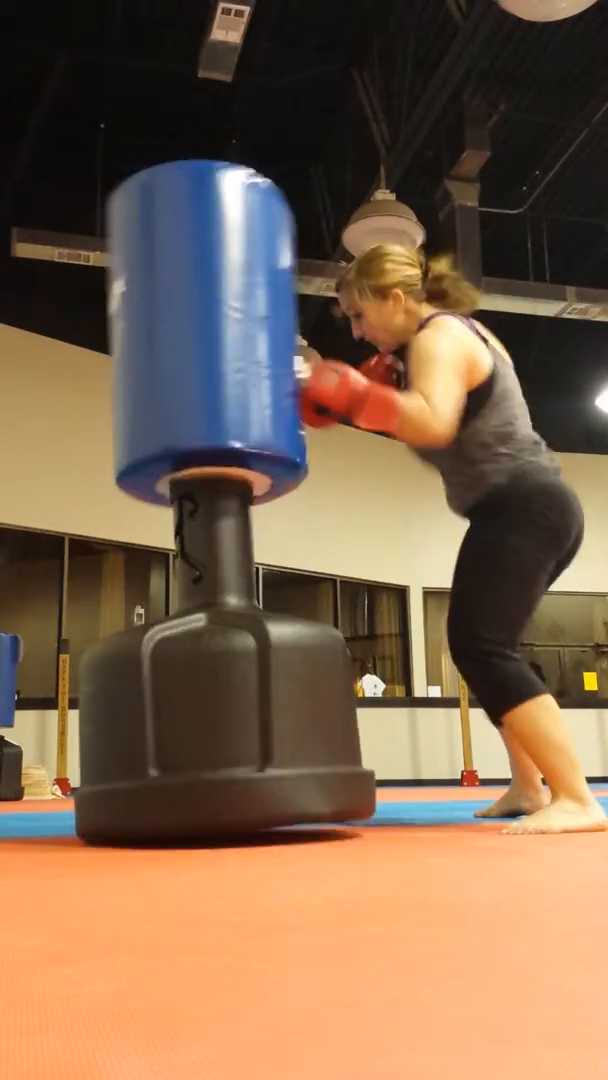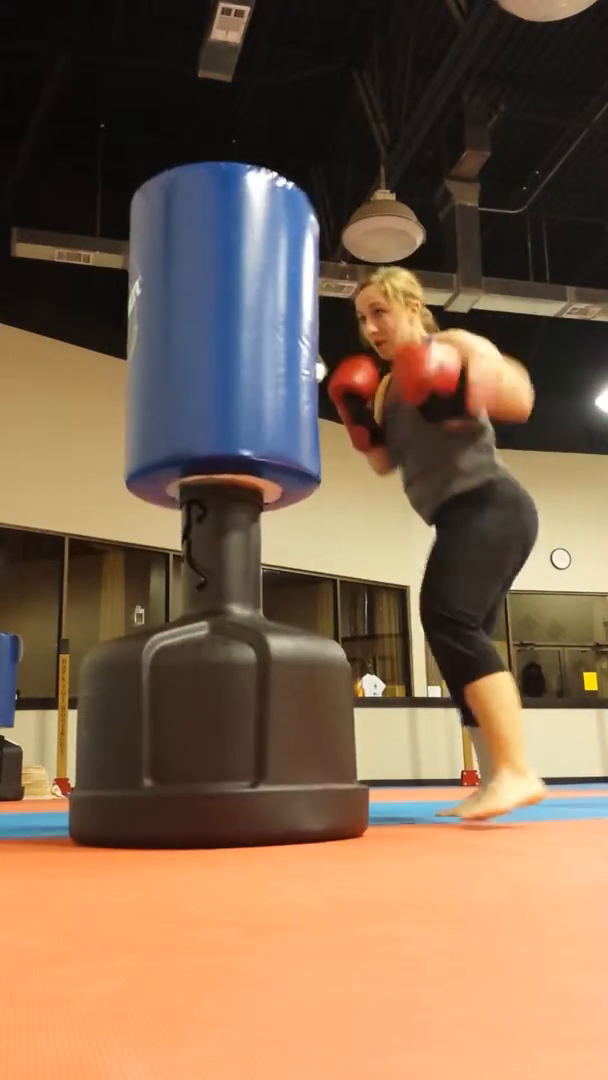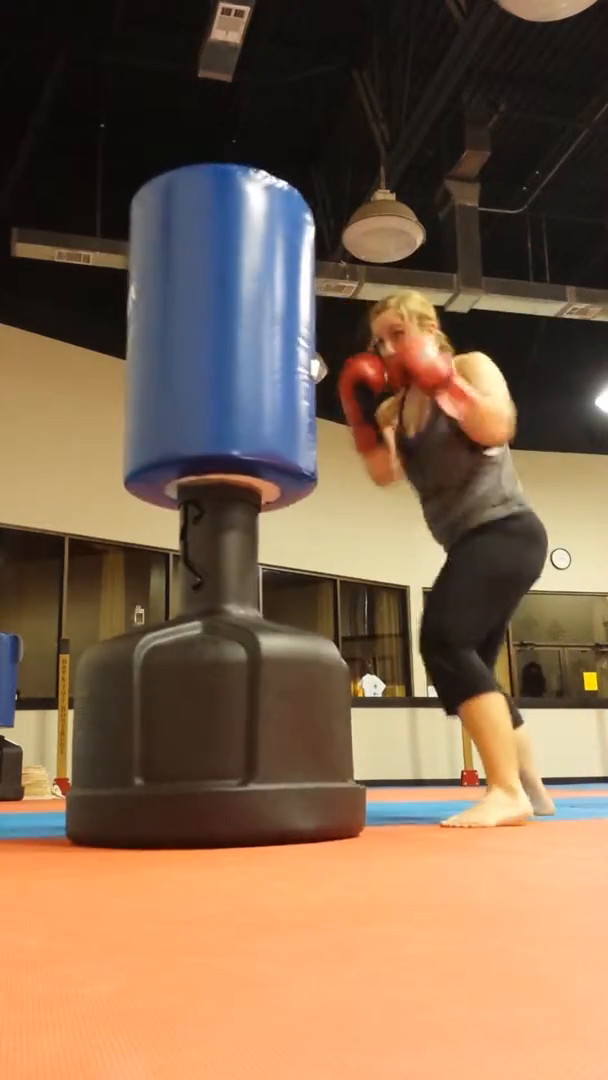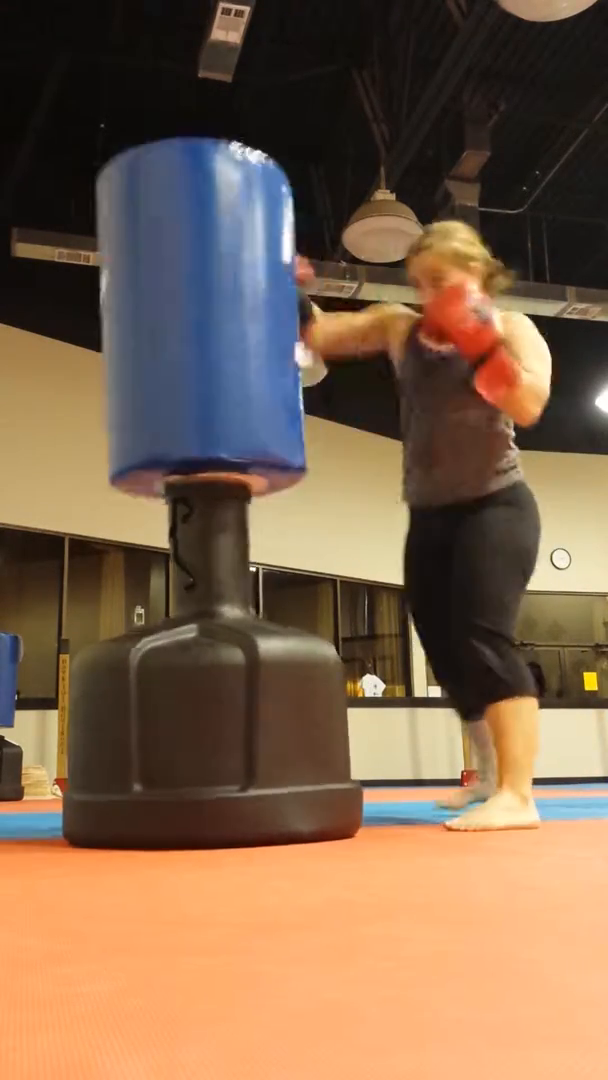
dt=0.5s
person 1, frame 1
left shoulder: (437, 336)
right shoulder: (464, 333)
left elbow: (431, 424)
left wrist: (345, 392)
right wrist: (361, 398)
left hip: (520, 511)
right hip: (542, 509)
left knee: (481, 648)
right knee: (482, 648)
right ankle: (529, 785)
person 1, frame 2
left shoulder: (456, 344)
right shoulder: (388, 388)
left elbow: (520, 399)
right elbow: (384, 462)
left wrist: (461, 379)
right wrist: (356, 416)
left hip: (491, 508)
right hip: (460, 521)
left knee: (450, 618)
right knee: (455, 632)
left ankle: (517, 772)
right ankle: (496, 781)
person 1, frame 3
left shoulder: (471, 369)
right shoulder: (396, 405)
left elbow: (496, 429)
right elbow: (381, 473)
left wrist: (443, 384)
right wrist: (360, 412)
left hip: (504, 532)
right hip: (476, 545)
left knee: (443, 638)
right knee: (464, 659)
left ankle: (505, 790)
right ankle: (529, 792)
person 1, frame 4
left shoulder: (513, 327)
right shoulder: (402, 326)
left elbow: (528, 406)
right elbow: (318, 338)
left wrist: (484, 343)
left hip: (495, 506)
right hip: (432, 516)
left knee: (482, 634)
right knee: (442, 642)
left ankle: (516, 794)
right ankle: (492, 773)
